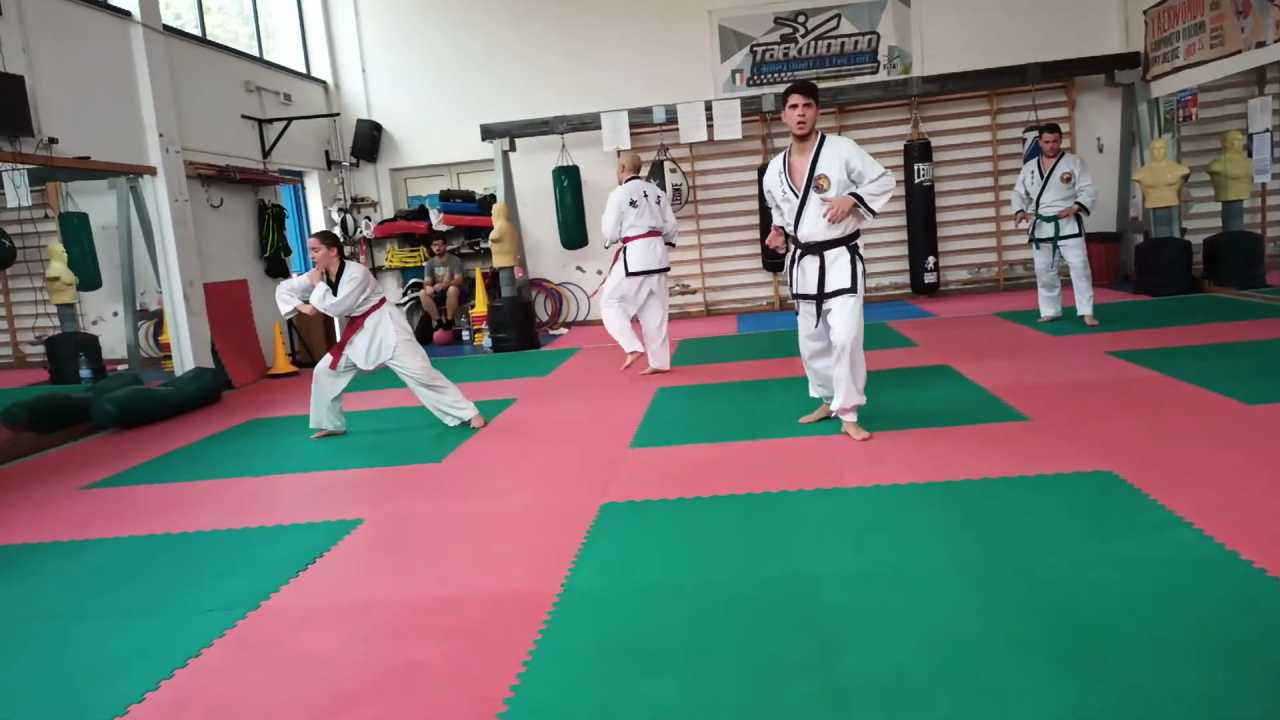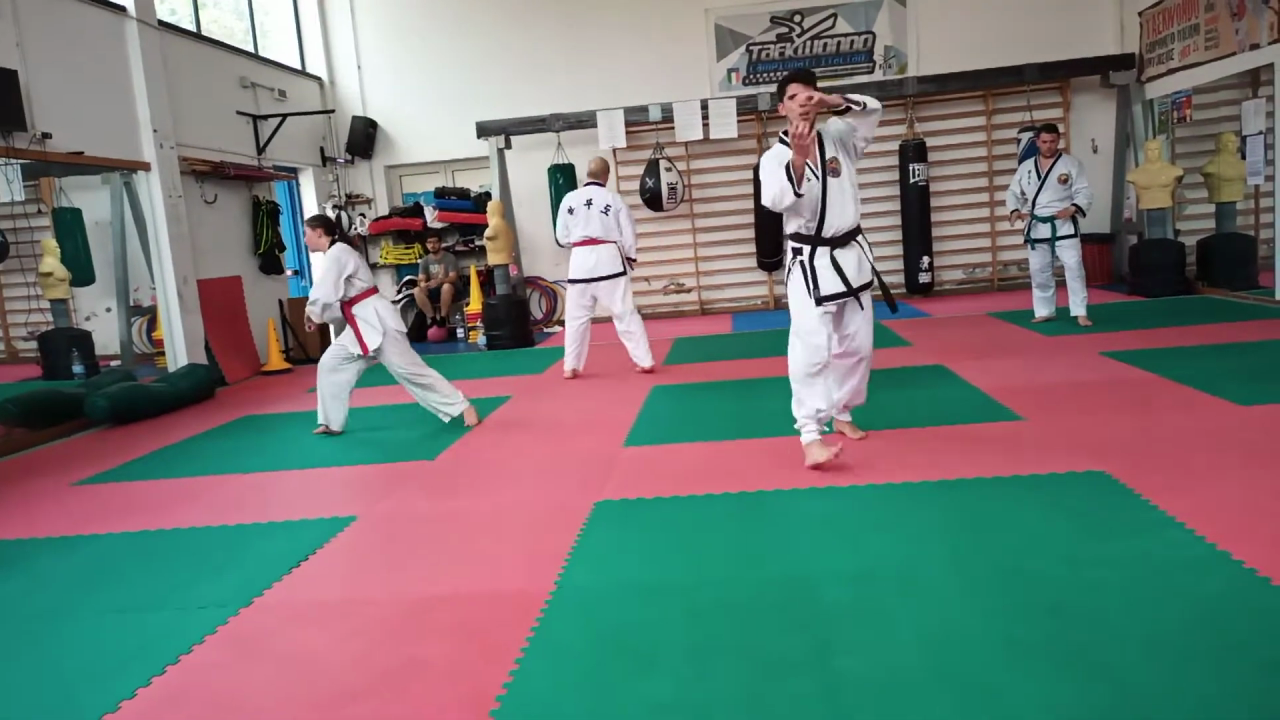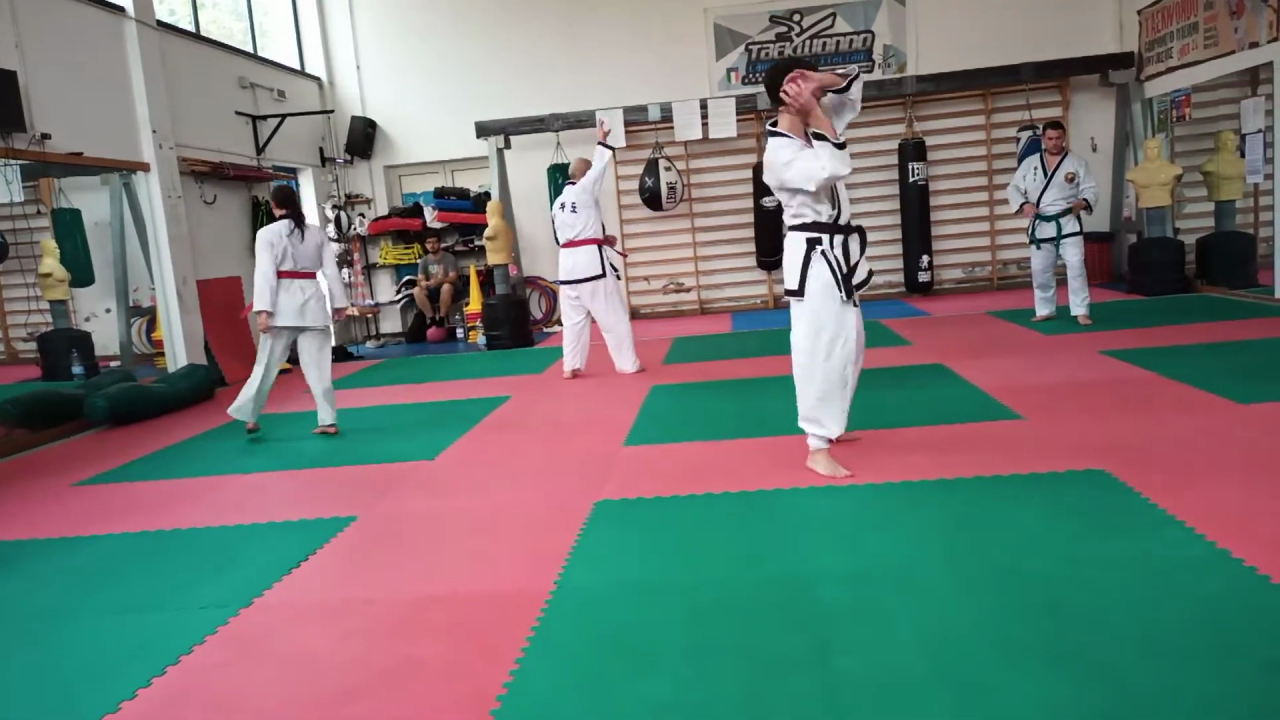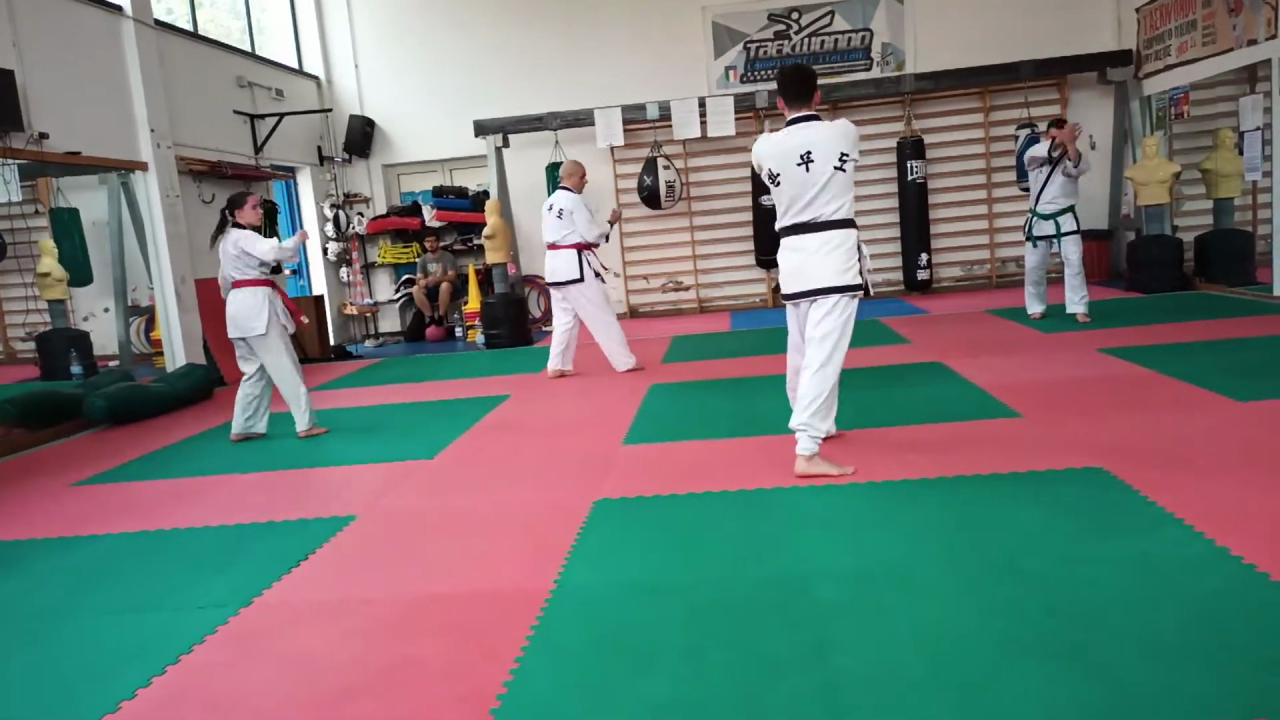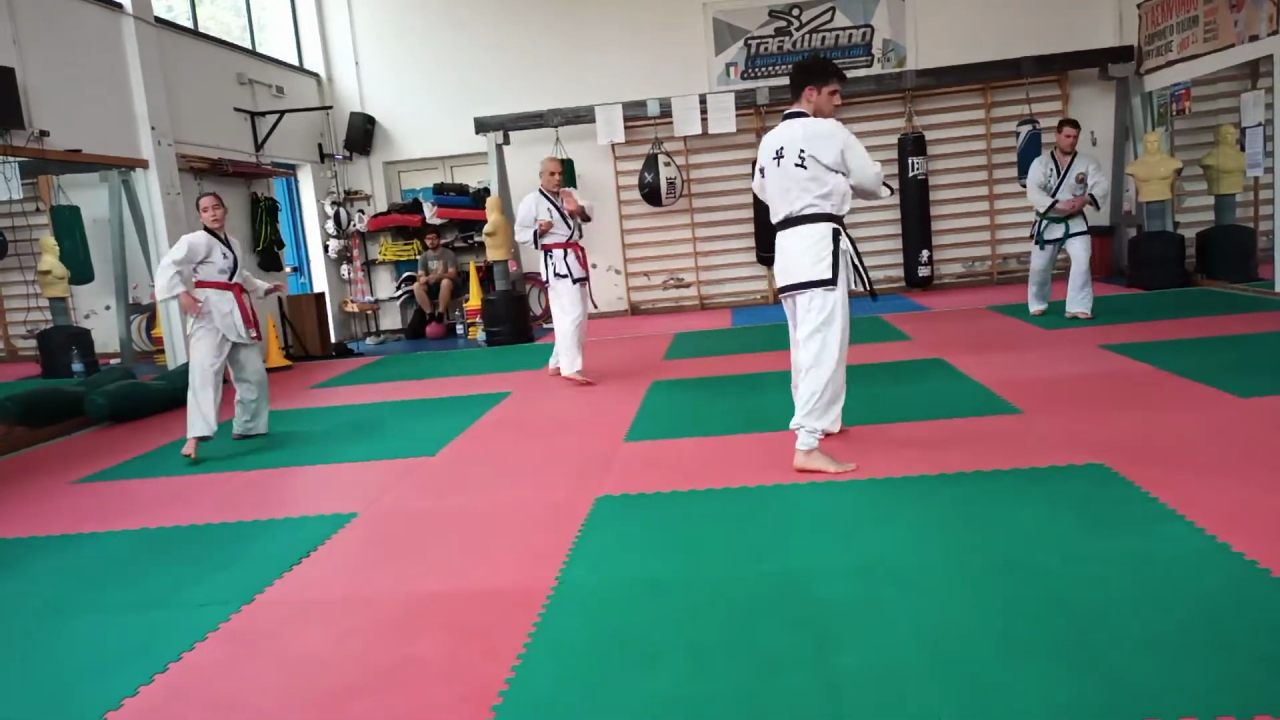
dt=0.5s
person 1, frame 1
left shoulder: (842, 149)
right shoulder: (775, 169)
left elbow: (884, 181)
left wrist: (852, 199)
right wrist: (779, 232)
left hip: (840, 260)
right hip: (803, 263)
left knee: (845, 337)
right knee: (812, 341)
left ankle: (848, 414)
right ankle: (828, 400)
person 1, frame 2
left shoulder: (837, 135)
right shoulder: (774, 158)
left elbow: (871, 111)
right elbow: (777, 198)
left wrist: (835, 102)
right wrist: (796, 158)
left hip: (850, 255)
right hip: (808, 262)
left knee: (857, 344)
right knee: (812, 346)
left ankle: (840, 414)
right ankle: (811, 438)
person 1, frame 3
left shoulder: (814, 124)
right shoulder: (778, 151)
left elbow: (851, 87)
right elbow: (831, 169)
left wrist: (822, 82)
right wrist: (815, 114)
left hip: (838, 249)
right hip: (813, 255)
left knee: (849, 347)
right knee: (822, 351)
left ankle: (827, 424)
right ankle: (817, 447)
person 1, frame 4
left shoulder: (765, 146)
right shoulder: (844, 132)
left wrist: (784, 125)
left hip: (794, 253)
right hip: (835, 249)
left knee: (803, 348)
right knee: (826, 352)
left ankle: (812, 424)
right ankle: (807, 452)
person 1, frame 5
left shoulder: (769, 141)
right shoulder: (828, 132)
left elbow: (762, 188)
right elbow: (870, 179)
right wrist: (845, 183)
left hip: (787, 246)
right hip: (819, 245)
left knee: (808, 344)
right knee: (823, 347)
left ankle: (817, 420)
right ankle: (807, 447)
person 2, frame 1
left shoulder: (356, 273)
right shoulder: (319, 275)
left elbow: (336, 308)
right elbow: (284, 290)
left wrist: (318, 286)
right wrist: (301, 306)
left hip: (386, 327)
right hip: (358, 333)
left knee: (420, 372)
right knee: (325, 372)
left ankle: (469, 413)
right ankle: (331, 425)
person 2, frame 2
left shoulder: (334, 254)
right shoulder: (343, 253)
left elbow: (325, 296)
left wrist: (313, 314)
right wrist: (320, 315)
left hip: (375, 318)
right hip: (362, 321)
left knee: (409, 368)
right knee: (329, 366)
left ankle: (461, 406)
right ankle: (332, 422)
person 2, frame 3
left shoulder: (267, 234)
right shoulder: (316, 233)
left elbow: (265, 273)
right elbow: (331, 269)
left wrist: (263, 310)
right wrist: (339, 303)
left hip: (282, 303)
right hip: (312, 300)
left knee: (267, 363)
right knee: (318, 364)
left ankle: (249, 417)
right ankle: (327, 420)
person 2, frame 4
left shoulder: (228, 238)
right shoulder: (245, 237)
left elbow: (226, 280)
right elbow: (271, 251)
left wrist: (231, 297)
right wrist: (297, 240)
left hip: (240, 308)
right hip: (256, 307)
left knee: (255, 372)
right knee: (285, 368)
left ankle: (243, 428)
right ankle: (306, 424)
person 2, frame 5
left shoulder: (231, 243)
right shoulder: (197, 241)
right elbow: (171, 263)
left wrist: (265, 288)
right wrist: (182, 292)
left hip: (235, 312)
right hip: (209, 312)
left knee: (253, 373)
right knee: (205, 372)
left ankle: (248, 425)
right ankle: (196, 435)
person 3, frame 1
left shoulder: (619, 193)
right shoulder: (656, 190)
left elbow: (610, 232)
right elbow: (671, 223)
left wrist: (613, 239)
left hip: (634, 255)
right hip: (656, 250)
left knee: (611, 304)
right knee: (653, 311)
left ankle: (633, 347)
right ankle: (659, 361)
person 3, frame 2
left shoulder: (569, 199)
right shoulder: (614, 199)
left elbow: (561, 236)
right elbow: (627, 233)
right wrist: (630, 258)
left hip: (580, 261)
right hip: (609, 259)
left knee: (576, 317)
right knee: (625, 313)
left ankle: (571, 367)
right ankle: (645, 361)
person 3, frame 3
left shoulder: (558, 202)
right shoulder: (584, 190)
right elbow: (598, 168)
left wrist: (599, 238)
right wrist: (602, 141)
left hip: (568, 263)
right hip: (592, 261)
left knee: (574, 318)
right knee: (613, 314)
left ankle: (571, 366)
right ankle: (627, 364)
person 3, frame 4
left shoulder: (550, 201)
right shoulder: (575, 201)
right elbow: (591, 235)
left wrist: (587, 241)
right wrist: (611, 222)
left hip: (556, 262)
right hip: (574, 264)
left knee: (564, 317)
right knee: (600, 315)
left ankle: (557, 365)
right ankle: (624, 362)
person 3, frame 5
left shoulder: (569, 195)
right shoulder: (531, 201)
left elbow: (586, 210)
right elbow: (520, 234)
left wrist: (579, 209)
right wrist: (540, 231)
left hip: (572, 259)
right hip: (555, 262)
left knee: (576, 314)
right knee: (571, 313)
left ankle: (558, 363)
right ankle: (569, 367)
person 4, frame 1
left shoulder: (1074, 162)
right shoulder: (1029, 167)
left elbow: (1088, 191)
right elbow: (1019, 193)
left wrist: (1075, 207)
right wrist: (1020, 211)
left hip: (1068, 225)
right hip: (1041, 227)
left knee: (1079, 266)
right knee: (1044, 271)
left ankle: (1087, 312)
right ankle: (1050, 311)
person 4, frame 2
left shoulder: (1071, 164)
right shoulder: (1026, 167)
left elbow: (1084, 192)
right elbow: (1014, 192)
left wrist: (1073, 208)
right wrist: (1015, 210)
left hip: (1064, 225)
right hip: (1037, 227)
left knee: (1074, 267)
right knee: (1039, 271)
left ankle: (1080, 313)
right ankle: (1044, 311)
person 4, frame 3
left shoulder: (1077, 163)
right shoulder: (1030, 163)
left elbow: (1090, 190)
right elbow: (1014, 188)
left wrist: (1083, 203)
right wrist: (1024, 205)
left hip: (1067, 223)
right hip: (1041, 225)
left knee: (1076, 266)
right knee: (1040, 270)
left ankle: (1081, 311)
right ankle: (1045, 310)
person 4, frame 4
left shoulder: (1075, 158)
right shoulder: (1038, 156)
left elbow: (1078, 167)
right elbow: (1035, 153)
left wrist: (1070, 146)
right wrist: (1058, 144)
left hip: (1065, 221)
right hip: (1038, 221)
left knee: (1074, 264)
right knee: (1034, 267)
left ankle: (1079, 309)
right ankle: (1037, 308)
person 4, frame 5
left shoulder: (1087, 162)
right shoulder: (1041, 163)
left elbow: (1102, 185)
right elbow: (1034, 190)
left wrist: (1087, 200)
right wrist: (1057, 205)
left hip: (1075, 224)
right hip: (1047, 224)
left knee: (1081, 263)
right knee: (1039, 268)
left ankle: (1077, 307)
right ankle: (1037, 304)
